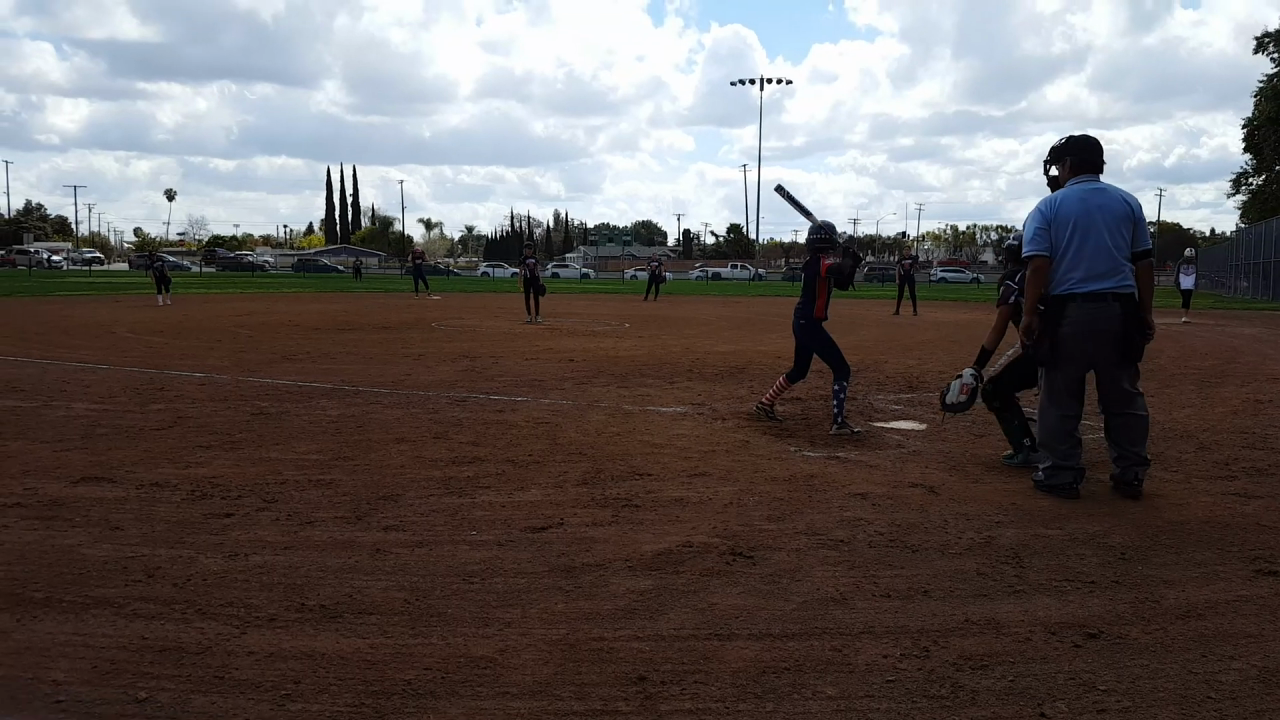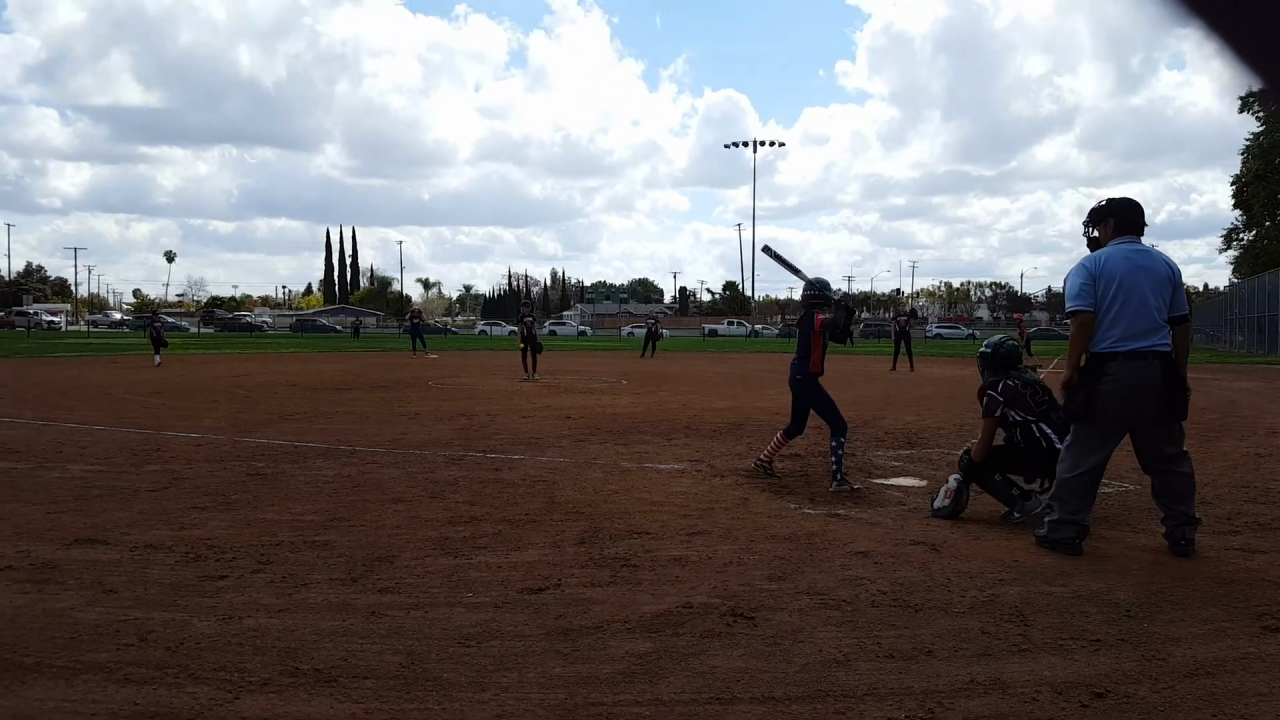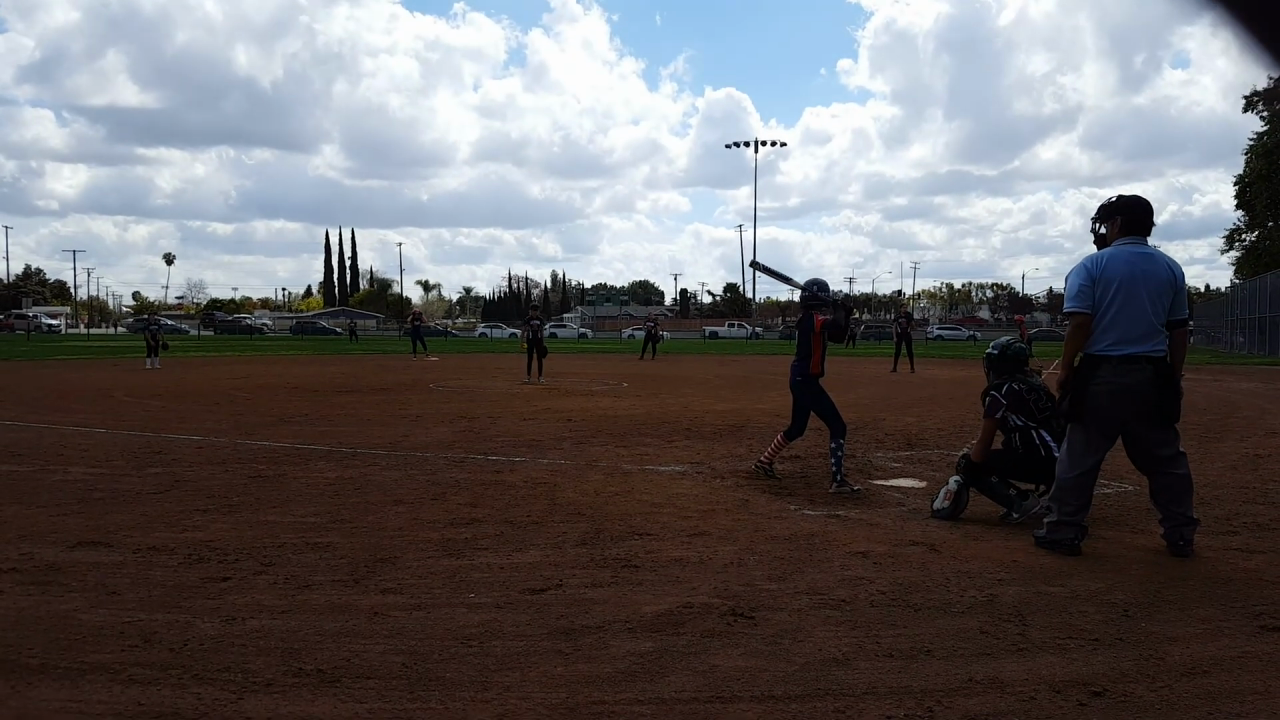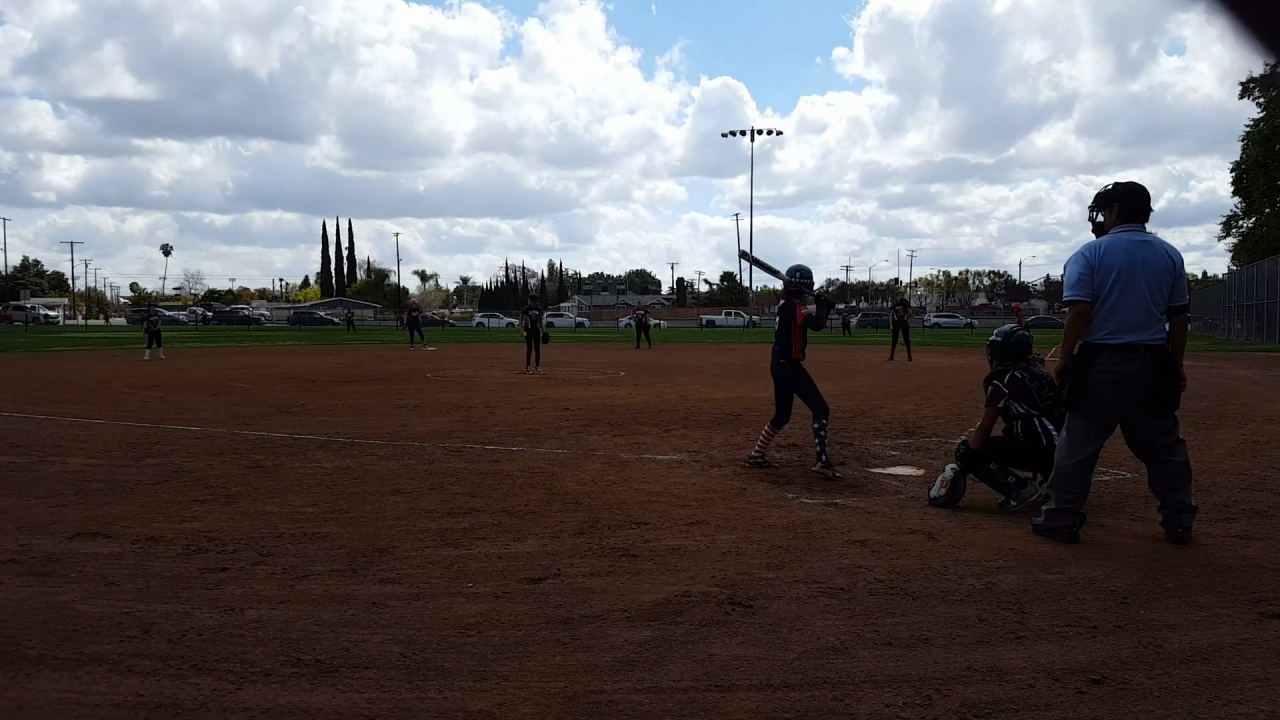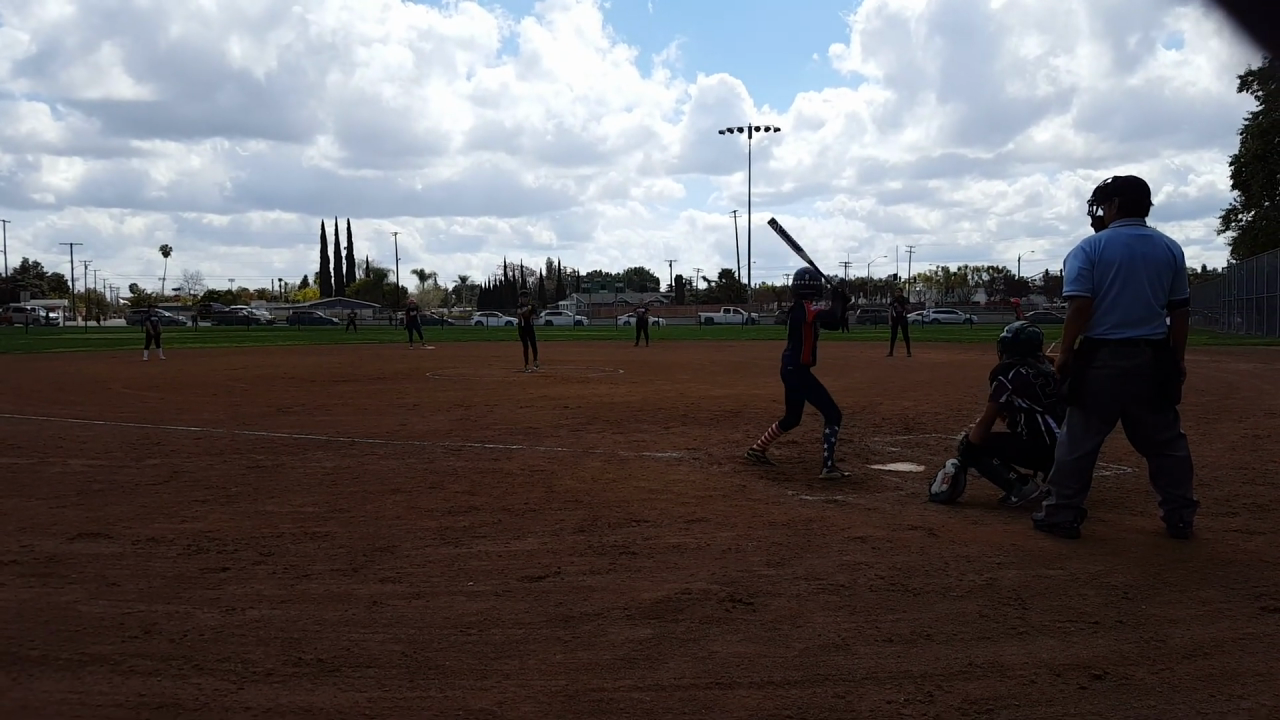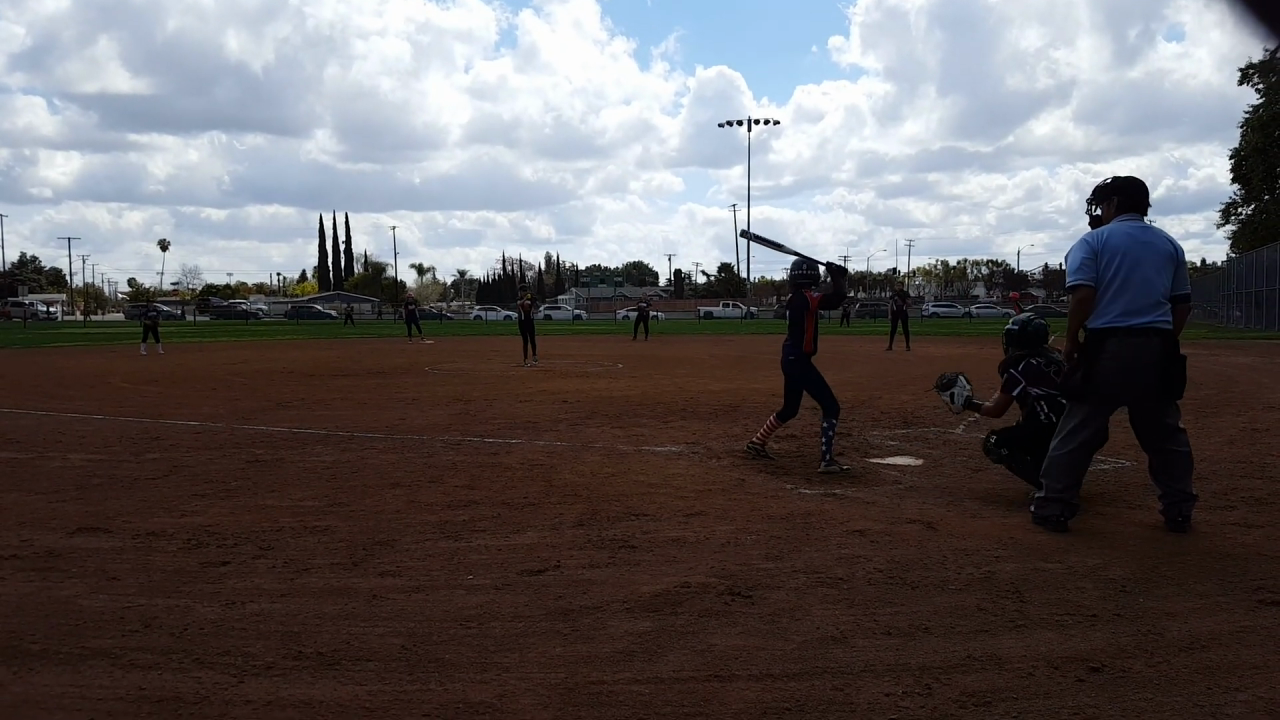
dt=0.7s
person 1, frame 1
left shoulder: (1049, 206)
right shoulder: (1128, 202)
left elbow: (1039, 266)
right elbow: (1143, 263)
left wrist: (1030, 313)
right wrist: (1145, 312)
left hip: (1068, 313)
right hip: (1119, 312)
left knee: (1061, 399)
right knee: (1125, 397)
left ankle: (1060, 475)
right ankle: (1131, 473)
person 1, frame 2
left shoulder: (1091, 264)
right shoulder: (1167, 265)
left elbow: (1083, 321)
right elbow: (1180, 326)
left wrist: (1072, 369)
right wrist: (1181, 375)
left hip: (1108, 372)
right hip: (1158, 372)
left knee: (1084, 455)
right knee: (1169, 456)
left ankle: (1064, 530)
right ankle: (1183, 533)
person 1, frame 3
left shoulder: (1093, 265)
right shoulder: (1171, 268)
left elbow: (1080, 323)
right elbow: (1178, 331)
left wrist: (1065, 369)
right wrist: (1173, 378)
left hip: (1101, 375)
right hip: (1152, 376)
left knee: (1079, 456)
right knee: (1165, 458)
left ankle: (1064, 531)
right ankle: (1181, 534)
person 1, frame 4
left shoulder: (1091, 253)
right shoulder: (1171, 255)
left elbow: (1079, 312)
right elbow: (1179, 317)
left wrist: (1065, 359)
right wrist: (1177, 365)
left hip: (1101, 363)
right hip: (1152, 364)
left knee: (1078, 443)
right knee: (1164, 445)
left ankle: (1062, 519)
right ankle: (1179, 522)
person 1, frame 5
left shoulder: (1091, 247)
right shoulder: (1170, 249)
left elbow: (1079, 307)
right elbow: (1179, 311)
left wrist: (1065, 353)
right wrist: (1177, 359)
left hip: (1101, 358)
right hip: (1153, 359)
left knee: (1079, 438)
right knee: (1165, 440)
left ankle: (1063, 514)
right ankle: (1180, 516)
person 1, frame 6
left shoulder: (1094, 240)
right shoulder: (1170, 244)
left elbow: (1082, 296)
right elbow: (1182, 305)
left wrist: (1072, 341)
left hip: (1106, 348)
right hip: (1157, 349)
left knee: (1077, 430)
right knee: (1166, 432)
left ankle: (1053, 506)
right ankle: (1179, 510)
person 2, frame 1
left shoulder: (816, 263)
right shoulder: (819, 262)
left elbow: (843, 284)
right elbow: (840, 271)
left wrist: (853, 264)
right wrist: (847, 257)
left hip: (804, 323)
right hip: (810, 324)
left knee: (799, 371)
right knee: (842, 369)
left ankle: (765, 404)
right ankle: (838, 423)
person 2, frame 2
left shoulder: (814, 318)
right shoulder: (814, 317)
left elbow: (841, 338)
right elbow: (834, 325)
left wrist: (846, 318)
right wrist: (839, 311)
left hip: (800, 378)
right hip: (806, 379)
left knee: (796, 427)
right knee: (838, 425)
left ankle: (763, 461)
right ankle: (838, 480)
person 2, frame 3
left shoulder: (811, 319)
right shoulder: (812, 318)
left elbow: (839, 337)
right elbow: (836, 325)
left wrist: (845, 316)
right wrist: (839, 310)
left hip: (801, 379)
right hip: (806, 380)
left knee: (796, 428)
right knee: (837, 427)
left ankle: (764, 462)
right ankle: (838, 481)
person 2, frame 4
left shoulder: (787, 305)
right shoulder: (794, 306)
left elbow: (814, 324)
right elbow: (817, 324)
left wrist: (825, 307)
right wrist: (821, 305)
left hip: (780, 364)
right hip: (789, 365)
left knee: (781, 415)
right knee: (820, 409)
left ankle: (757, 455)
right ankle: (822, 461)
person 2, frame 5
left shoulder: (802, 309)
right shoulder: (803, 308)
left elbow: (834, 324)
right elbow: (832, 319)
left wrist: (842, 303)
right wrist: (836, 298)
left hip: (792, 369)
right hip: (798, 370)
left knee: (791, 419)
right knee: (833, 414)
left ankle: (757, 450)
right ankle: (828, 466)
person 2, frame 6
left shoulder: (798, 298)
right shoulder: (805, 298)
left elbow: (834, 300)
right elbow: (838, 297)
left wrist: (840, 278)
right wrist: (835, 275)
left hip: (791, 359)
right hip: (799, 361)
left knee: (789, 409)
right knee: (831, 407)
left ankle: (757, 443)
right ankle: (827, 461)
person 3, frame 1
left shoulder: (1014, 280)
left elbow: (997, 330)
left wrist: (976, 367)
right wrist: (1028, 372)
left knee: (994, 390)
left ankle: (1028, 450)
person 3, frame 2
left shoulder: (996, 388)
right shoulder: (1030, 379)
left elbow: (984, 442)
left wrist: (962, 478)
left hip: (1044, 457)
left knee: (971, 460)
left ankle: (1023, 501)
person 3, frame 3
left shoulder: (1000, 390)
right shoulder: (1034, 382)
left elbow: (984, 444)
left wrist: (962, 478)
left hip: (1041, 462)
left knee: (969, 463)
left ankle: (1021, 502)
person 3, frame 4
left shoulder: (1002, 378)
right shoulder: (1036, 371)
left elbow: (983, 430)
left wrist: (961, 465)
left hip: (1041, 451)
left knee: (968, 450)
left ankle: (1020, 489)
person 3, frame 5
left shoulder: (1008, 373)
right shoulder: (1048, 370)
left elbow: (985, 423)
left wrist: (960, 460)
left hip: (1039, 449)
left knee: (971, 445)
left ankle: (1021, 486)
person 3, frame 6
left shoulder: (1019, 364)
right shoulder: (1054, 357)
left elbow: (997, 410)
left wrist: (969, 404)
left hip: (1054, 432)
left knee: (994, 443)
